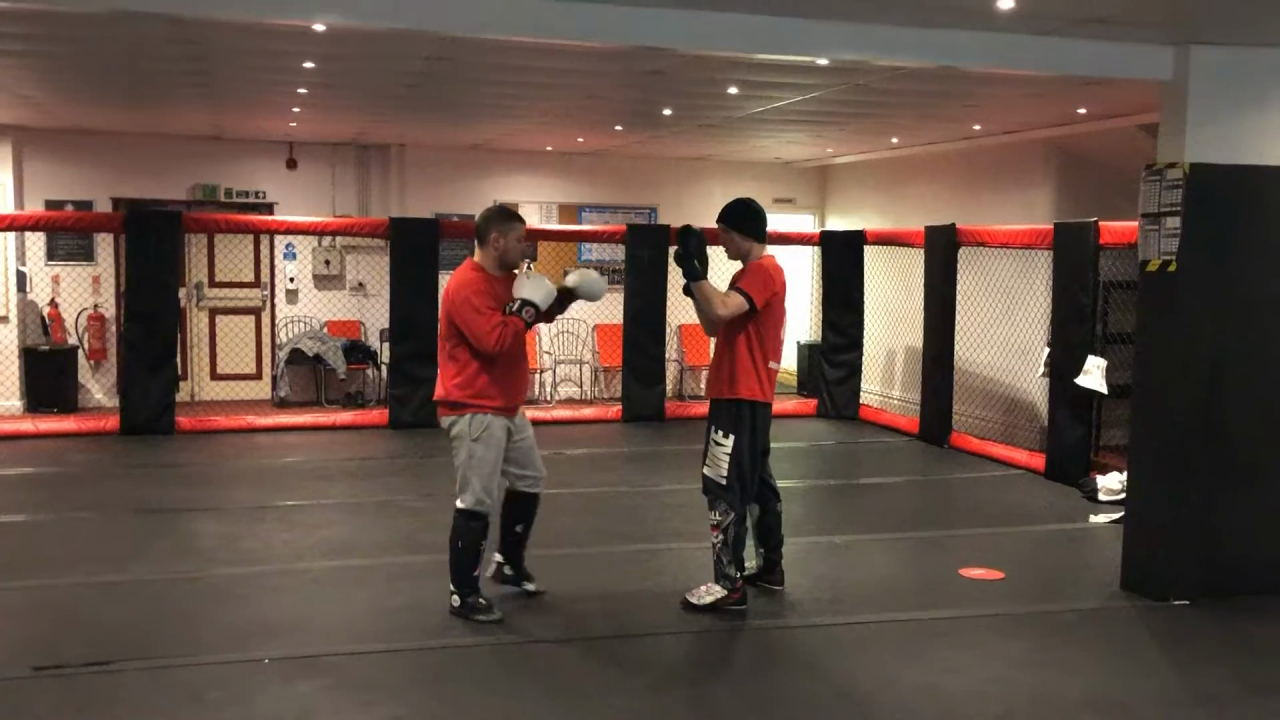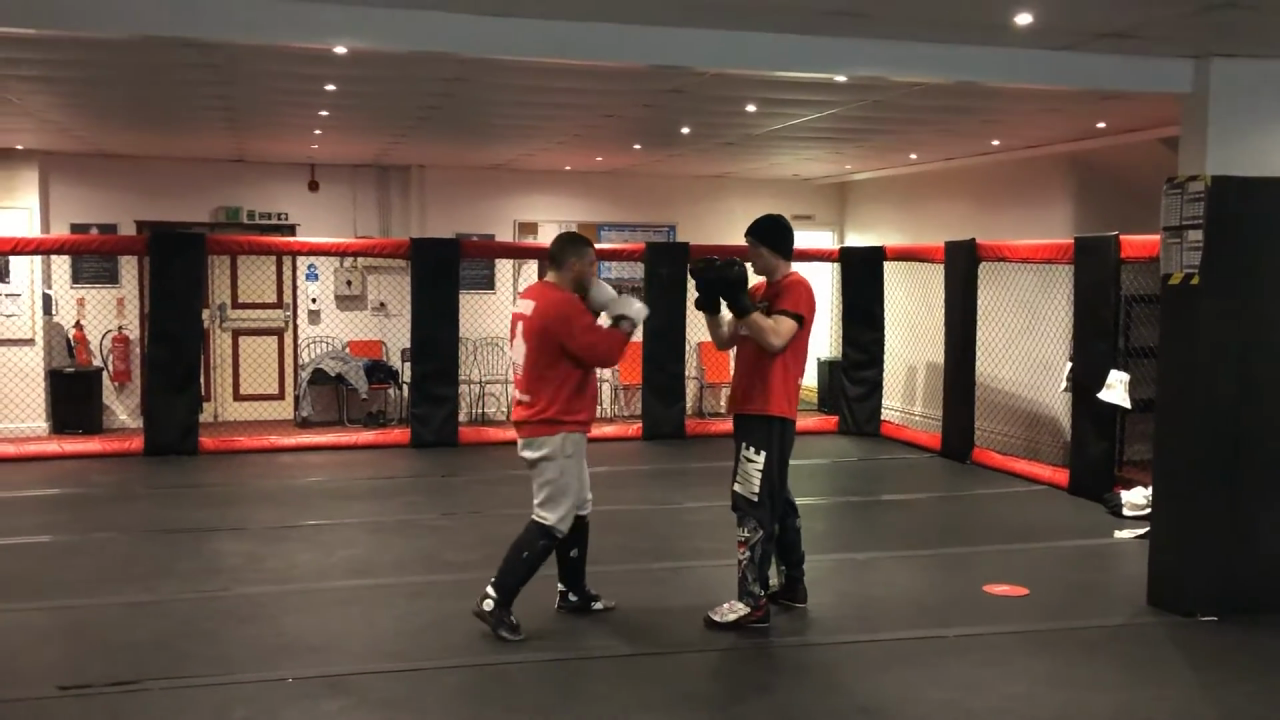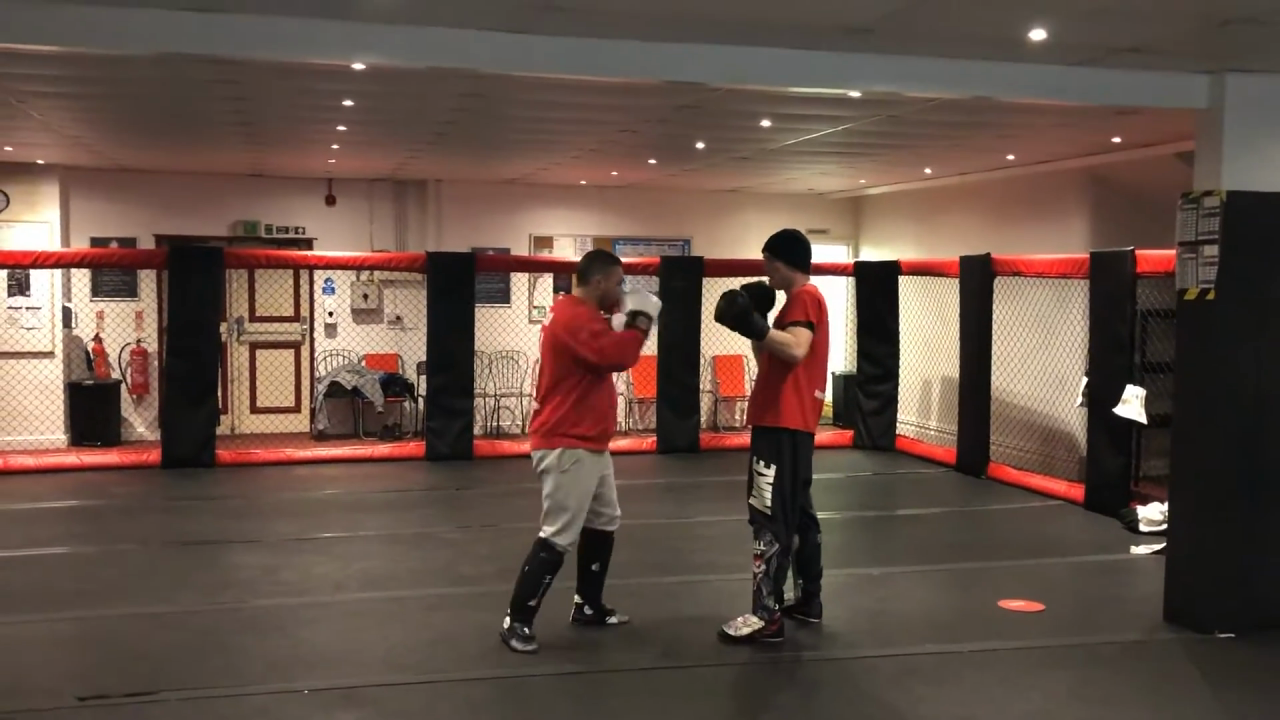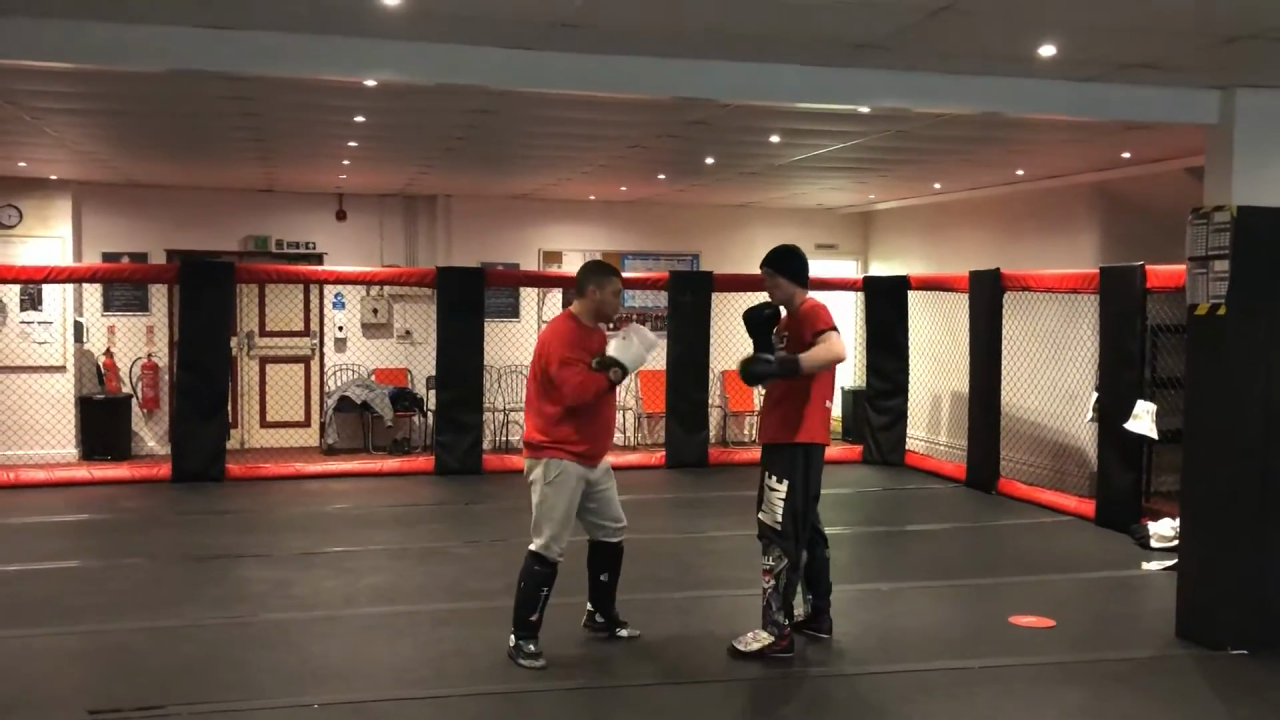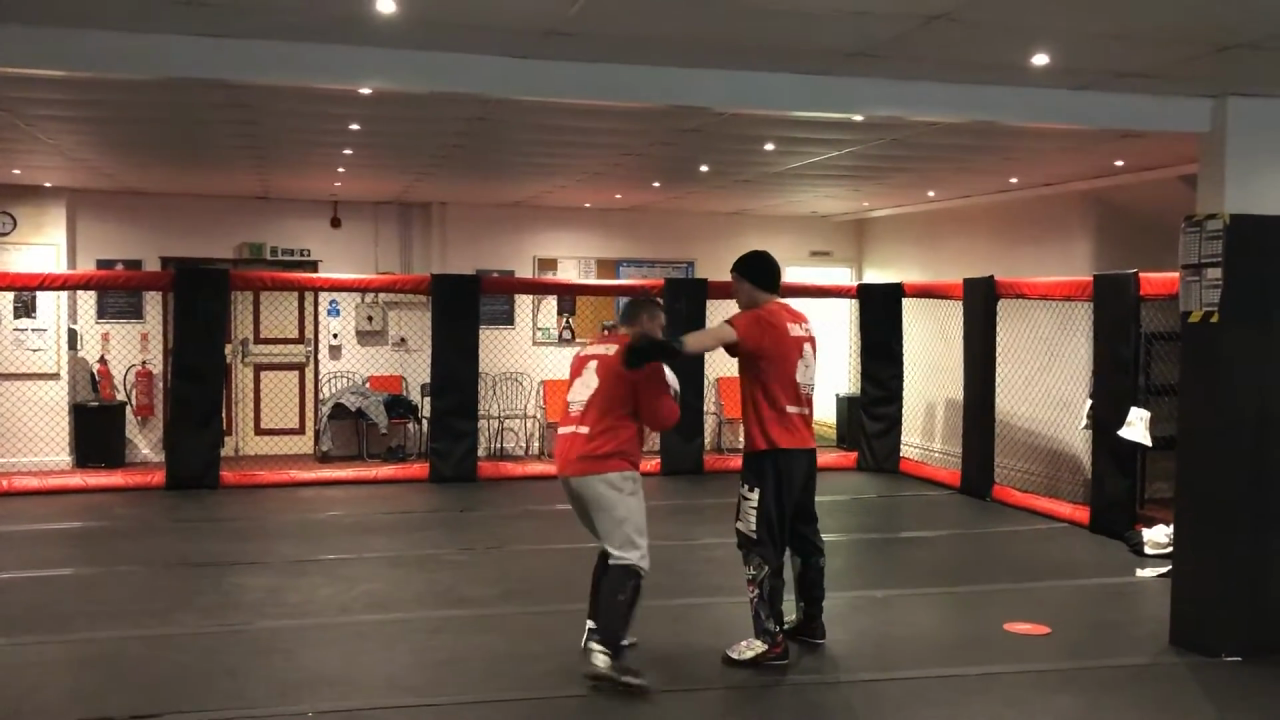
dt=0.7s
person 1, frame 1
left shoulder: (763, 271)
right shoulder: (748, 273)
left elbow: (721, 310)
right elbow: (714, 326)
left wrist: (693, 269)
right wrist: (695, 281)
left hip: (741, 397)
right hip: (748, 396)
left knee: (723, 486)
right knee: (756, 482)
left ankle: (730, 584)
right ankle: (770, 567)
person 1, frame 2
left shoulder: (795, 288)
right shoulder: (756, 291)
left elbow: (775, 339)
right elbow: (723, 340)
left wrist: (739, 301)
right wrist: (710, 300)
left hip: (769, 413)
right hip: (753, 409)
left knee: (753, 502)
right knee: (775, 498)
left ankle: (753, 601)
right ankle: (792, 584)
person 1, frame 3
left shoulder: (804, 297)
right shoulder: (797, 301)
left elbow: (795, 350)
right elbow: (770, 361)
left wrist: (752, 324)
right wrist: (753, 322)
left hip: (783, 424)
right hip: (789, 424)
left knee: (770, 516)
right knee: (797, 512)
left ankle: (767, 614)
right ankle: (808, 600)
person 1, frame 4
left shoulder: (810, 312)
right shoulder: (783, 320)
left elbow: (834, 350)
right elbow: (766, 380)
left wrist: (785, 365)
right wrist: (760, 341)
left hip: (796, 439)
right hip: (786, 437)
left knee: (777, 531)
right knee: (803, 526)
left ankle: (777, 630)
right ankle: (818, 614)
person 1, frame 5
left shoulder: (759, 319)
right shoulder: (801, 323)
left elbow: (721, 334)
left wrist: (671, 347)
left hip: (771, 448)
right hip: (802, 446)
left knee: (760, 542)
right knee: (804, 533)
left ankle: (770, 639)
right ankle: (811, 620)
person 2, frame 1
left shoulder: (504, 279)
right shoulder: (467, 286)
left elbow: (524, 317)
right elbow: (496, 340)
left wrist: (564, 294)
right wrist: (529, 306)
left hip: (505, 408)
right hip: (475, 411)
left knee: (530, 480)
right knee: (476, 503)
left ankle: (509, 564)
right ankle: (463, 595)
person 2, frame 2
left shoulder: (534, 298)
right shoulder: (560, 306)
right elbow: (604, 352)
left wrist: (589, 309)
right wrist: (625, 319)
left hip: (544, 424)
right hip: (555, 429)
left knee: (575, 510)
right knee: (549, 520)
left ankle: (573, 593)
right ankle: (495, 600)
person 2, frame 3
left shoulder: (574, 312)
right shoulder: (576, 317)
left elbow: (599, 347)
right elbow: (617, 356)
left wrist: (623, 324)
right wrist: (642, 317)
left hip: (585, 443)
right hip: (566, 445)
left knee: (604, 523)
right knee: (558, 536)
left ankle: (588, 606)
right ankle: (517, 620)
person 2, frame 4
left shoulder: (594, 331)
right shoulder: (562, 334)
left elbow: (596, 381)
right elbow: (580, 391)
left wrist: (620, 357)
right wrist: (621, 363)
left hip: (591, 459)
right hip: (557, 459)
left knee: (610, 533)
right knee: (548, 549)
left ankle: (601, 616)
right ankle: (521, 636)
person 2, frame 5
left shoulder: (587, 351)
right elbow: (664, 419)
right wrist: (669, 393)
left hip: (571, 463)
right hip: (607, 469)
left knee: (614, 548)
right knee: (631, 559)
left ankle: (598, 630)
right ankle: (604, 653)
